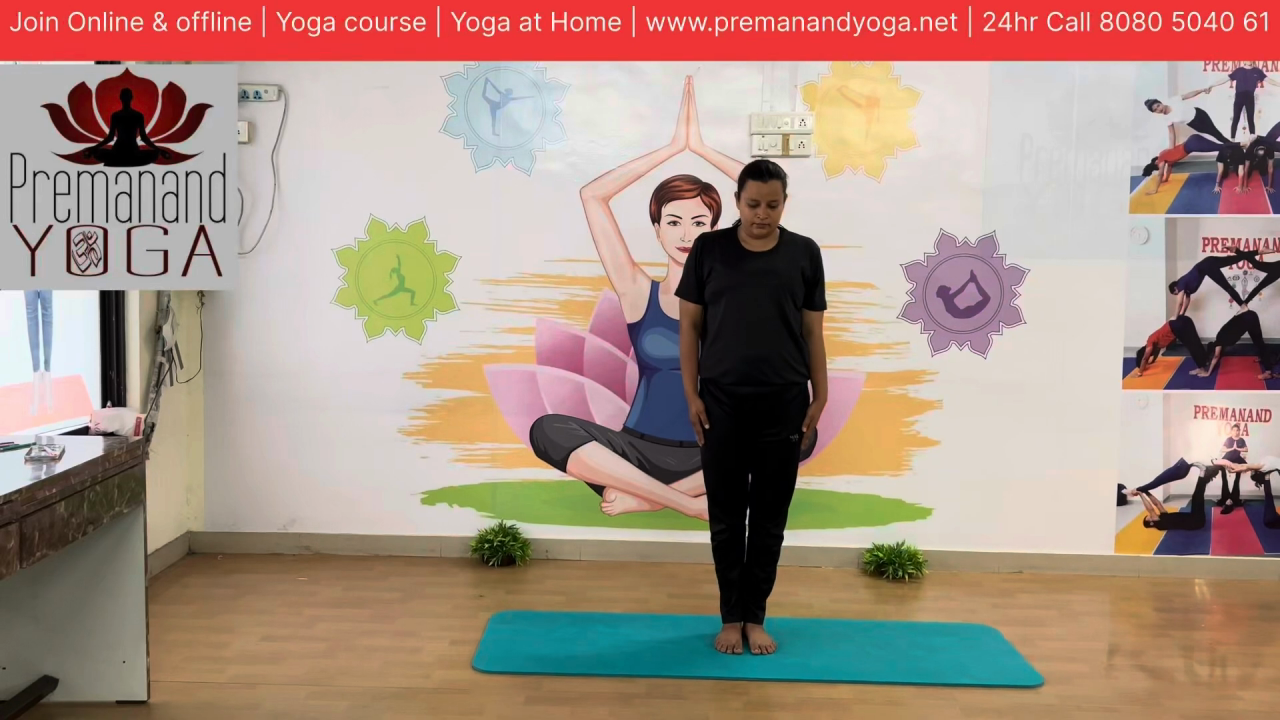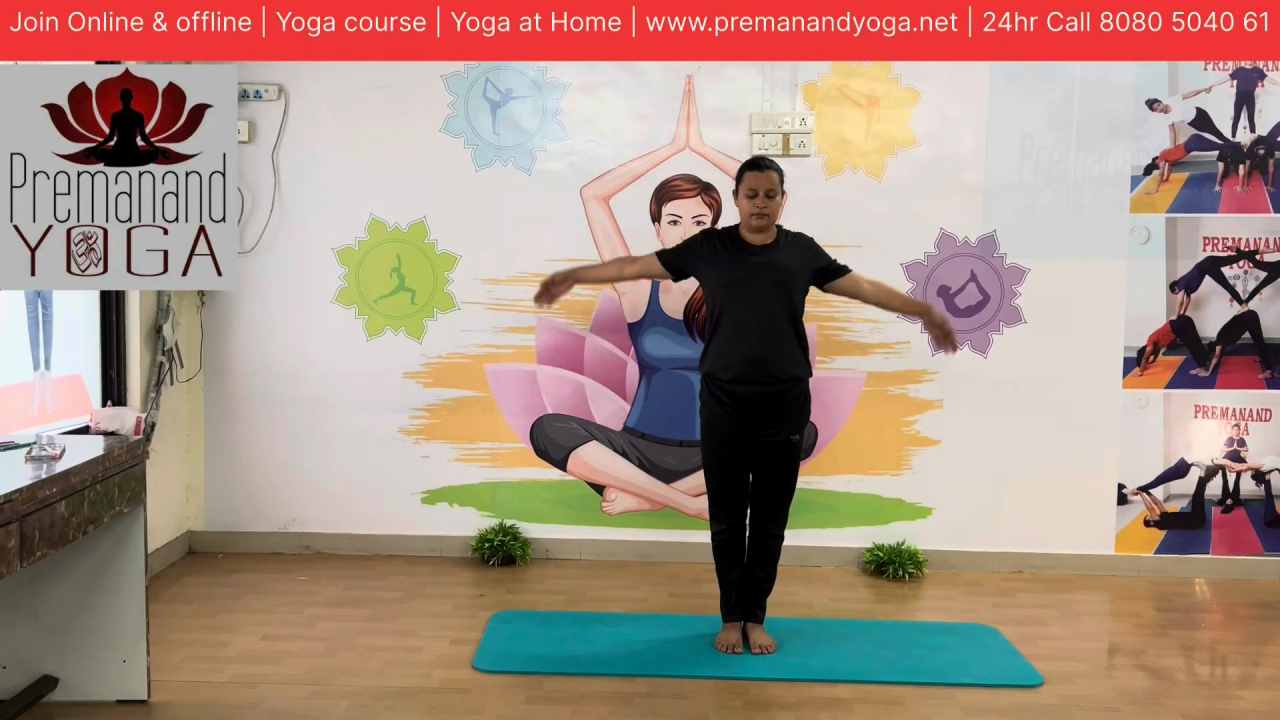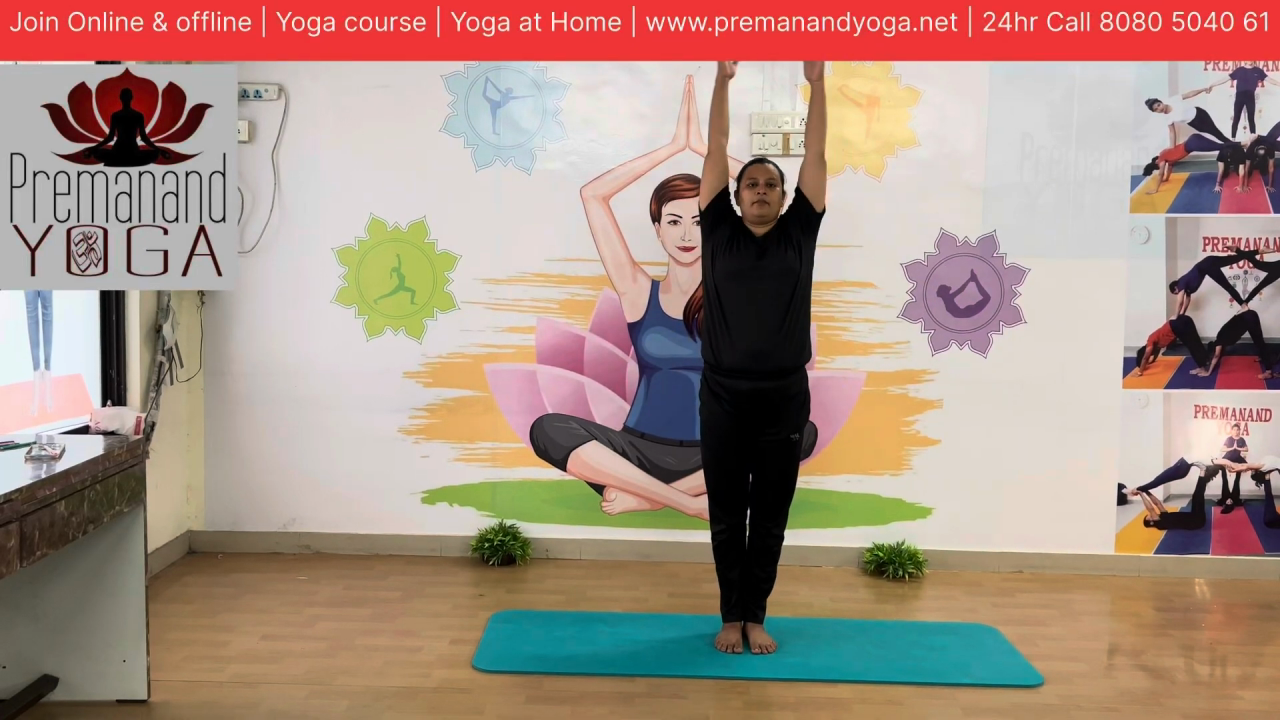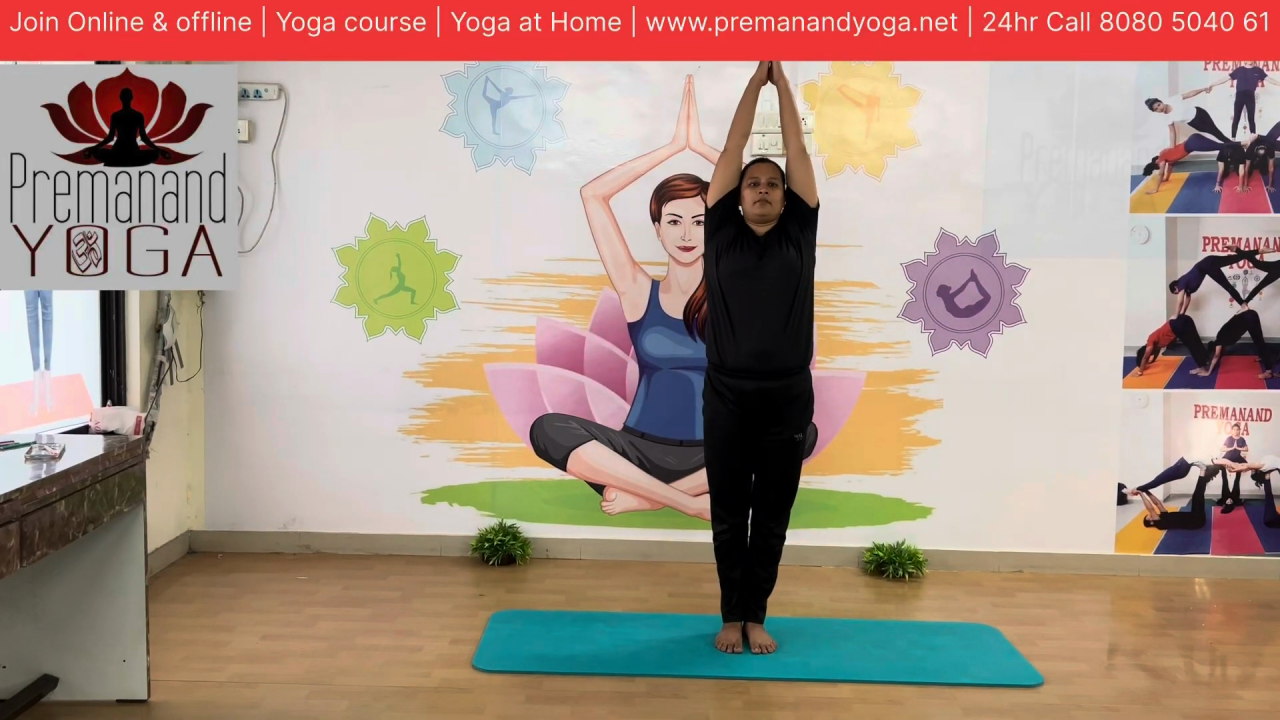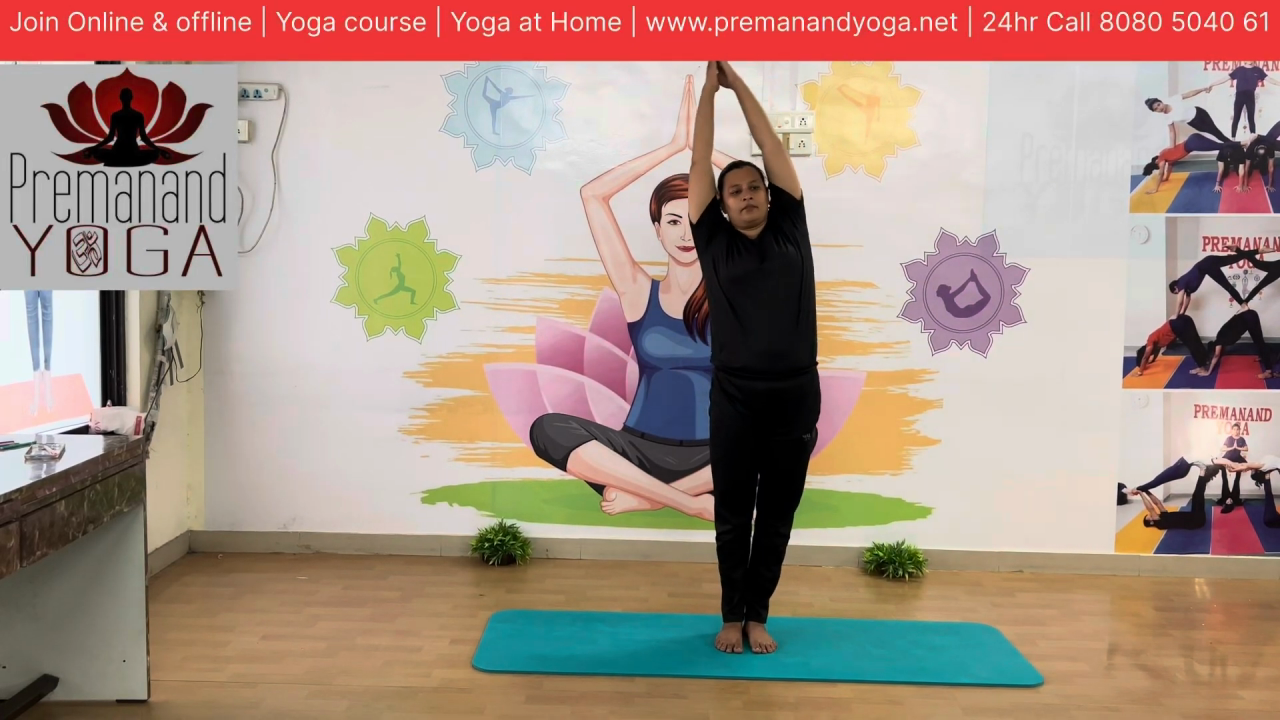
dt=0.7s
person 1, frame 1
left shoulder: (804, 252)
right shoulder: (708, 248)
left elbow: (812, 330)
right elbow: (690, 324)
left wrist: (820, 398)
right wrist: (691, 393)
left hip: (783, 401)
right hip: (722, 401)
left knee: (770, 516)
right knee: (726, 514)
left ankle: (755, 616)
right ankle: (730, 616)
person 1, frame 2
left shoulder: (802, 250)
right shoulder: (708, 246)
left elbow: (859, 287)
right elbow: (640, 267)
left wrist: (922, 311)
right wrist: (574, 276)
left hip: (785, 400)
right hip: (723, 399)
left knee: (770, 516)
right knee: (726, 515)
left ankle: (755, 615)
right ankle: (730, 616)
person 1, frame 3
left shoulder: (799, 233)
right shoulder: (719, 231)
left elbow: (815, 156)
right elbow: (715, 151)
left wrist: (817, 85)
right wrist: (721, 80)
left hip: (784, 397)
right hip: (723, 396)
left knee: (770, 516)
right knee: (726, 515)
left ankle: (755, 615)
right ankle: (730, 615)
person 1, frame 4
left shoulder: (800, 232)
right shoulder: (721, 231)
left elbow: (798, 151)
right elbow: (731, 151)
left wrist: (782, 82)
right wrist: (754, 82)
left hip: (787, 396)
right hip: (727, 395)
left knee: (771, 516)
right knee: (729, 514)
left ankle: (756, 614)
right ankle: (731, 615)
person 1, frame 5
left shoulder: (791, 228)
right shoulder: (714, 242)
left elbow: (774, 149)
right elbow: (699, 165)
left wrist: (739, 86)
right wrist: (708, 93)
left hip: (795, 393)
right hip: (735, 395)
left knee: (777, 514)
right knee: (732, 514)
left ankle: (757, 615)
right ankle: (732, 616)
person 2, frame 1
right shoulder: (637, 292)
right elbow: (592, 195)
left wrist: (700, 147)
right wrist: (673, 147)
right hip: (641, 453)
right knee: (547, 431)
left ankle: (644, 498)
right ankle: (694, 503)
person 2, frame 2
right shoulder: (640, 292)
right elbow: (593, 196)
left wrist: (700, 146)
right wrist: (674, 146)
right hip: (642, 451)
left knee: (801, 433)
right knee: (549, 430)
left ankle: (645, 495)
right ankle: (695, 502)
person 2, frame 3
right shoulder: (638, 291)
right elbow: (592, 195)
left wrist: (700, 144)
right wrist: (673, 146)
right hip: (642, 452)
left knee: (800, 433)
right knee: (548, 430)
left ankle: (646, 496)
right ankle: (694, 502)
person 2, frame 4
right shoulder: (638, 291)
right elbow: (592, 195)
left wrist: (699, 145)
right wrist: (673, 146)
left hip: (712, 456)
right hip: (640, 452)
left knee: (800, 431)
right knee: (548, 430)
left ankle: (646, 496)
right ankle: (695, 502)
person 2, frame 5
right shoulder: (635, 289)
right elbow: (591, 194)
right wrist: (676, 146)
left hip: (706, 451)
right hip: (639, 450)
right knee: (547, 430)
left ankle: (647, 494)
right ankle: (691, 500)
